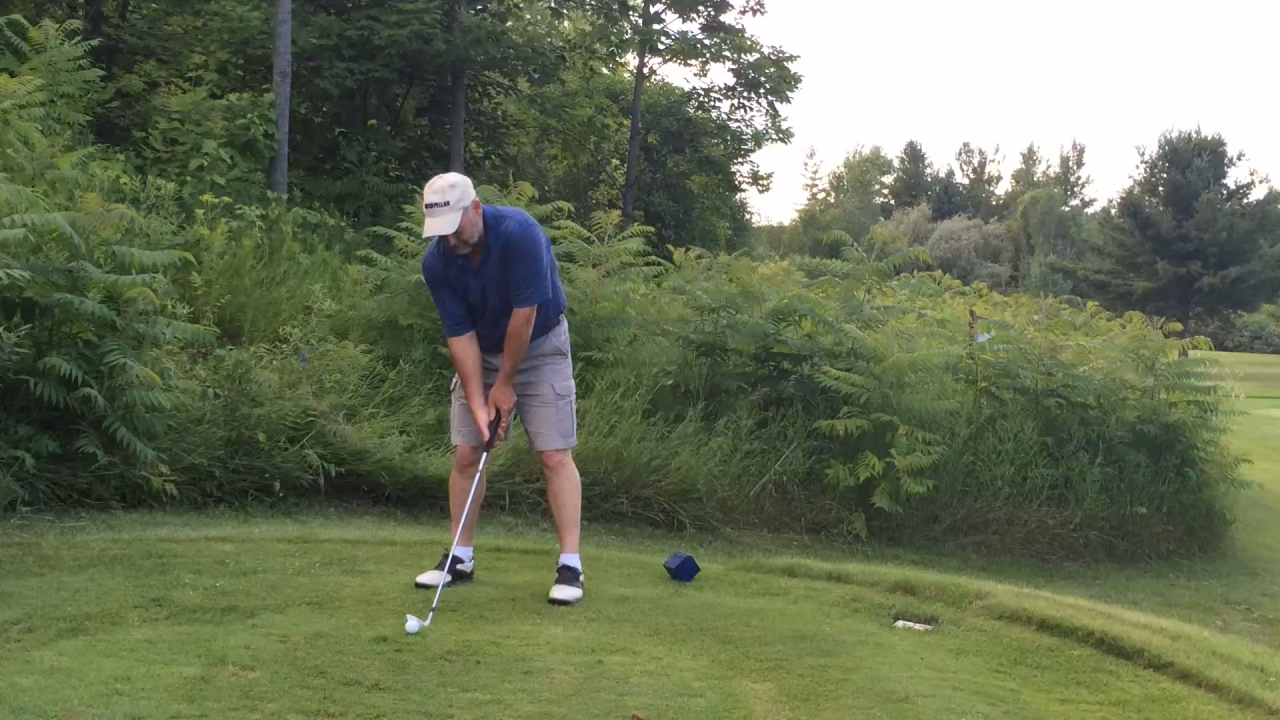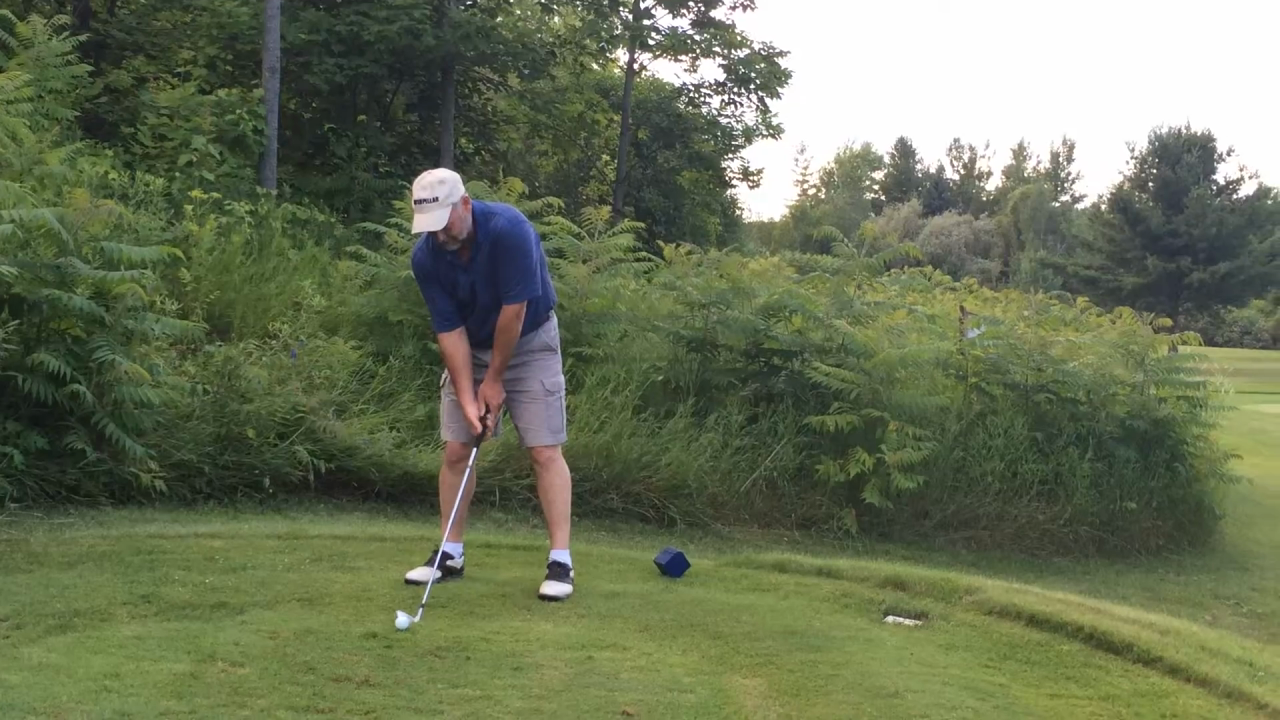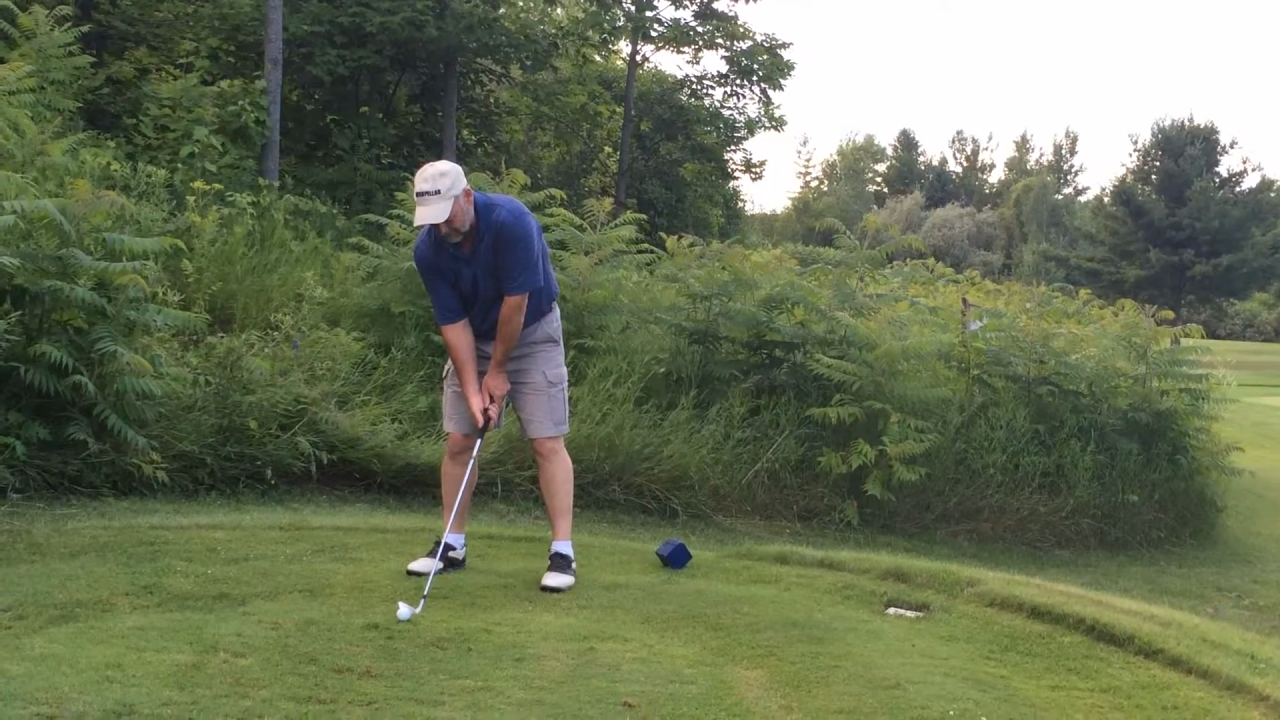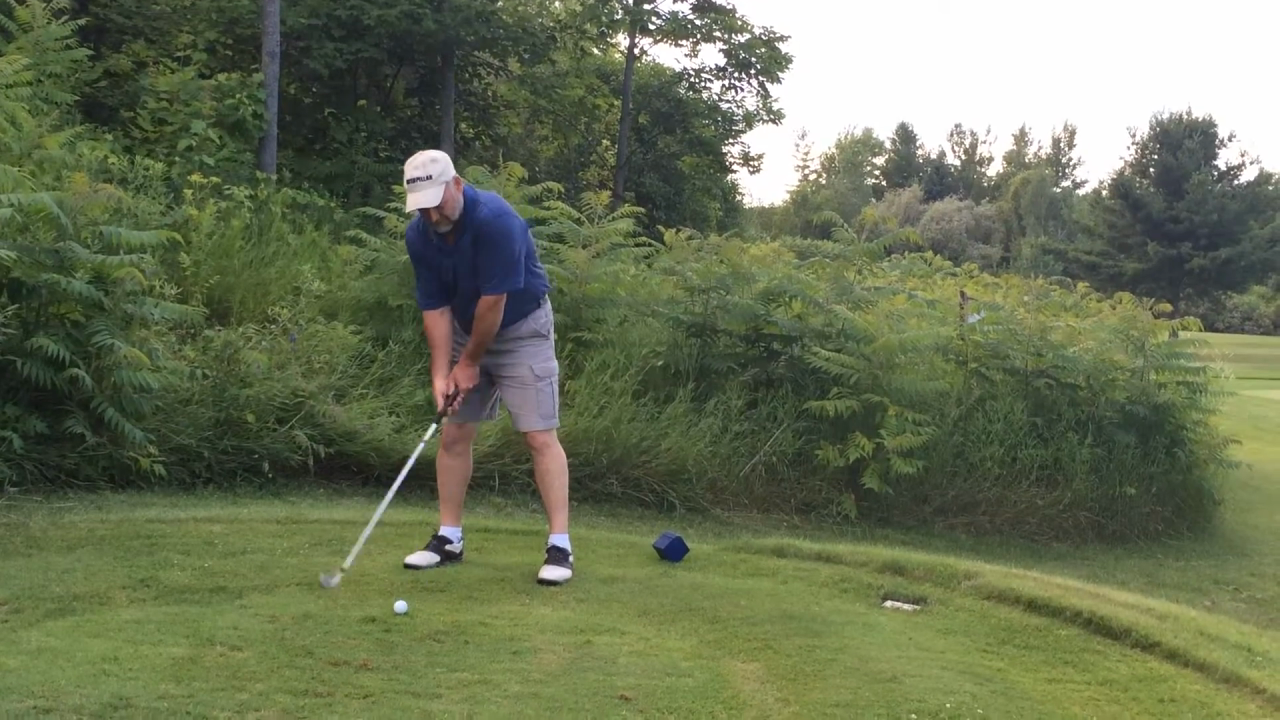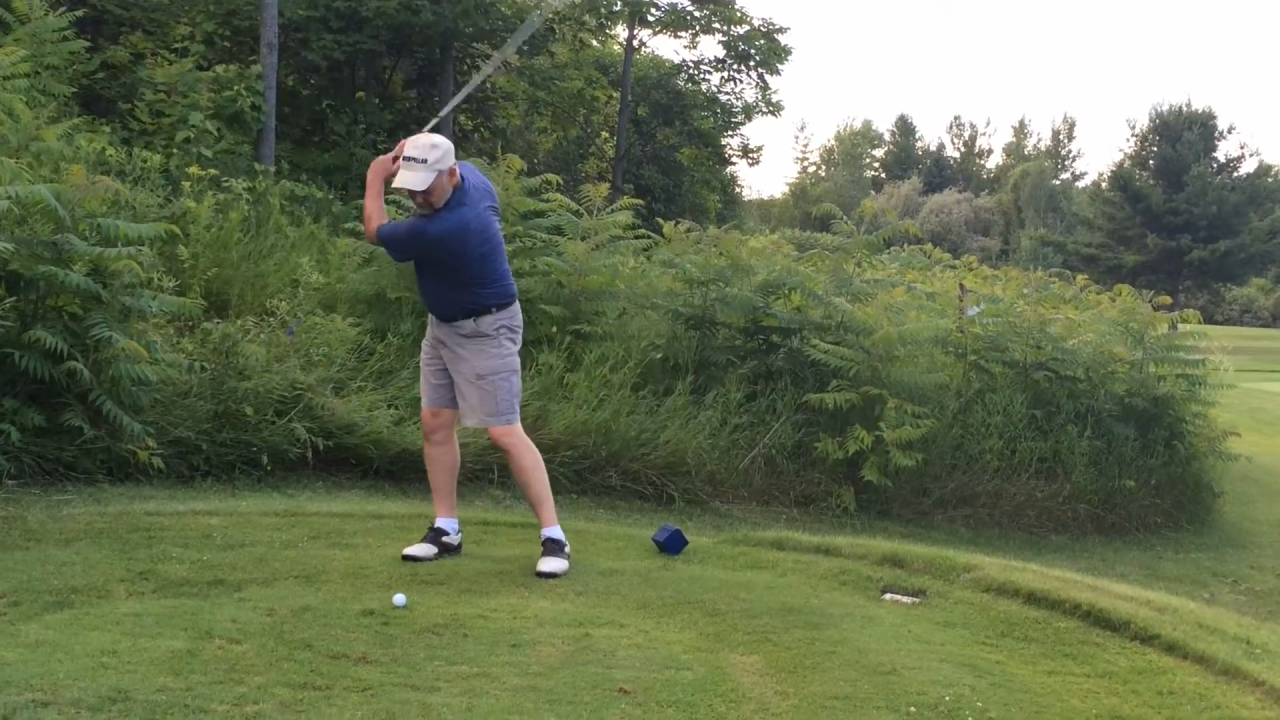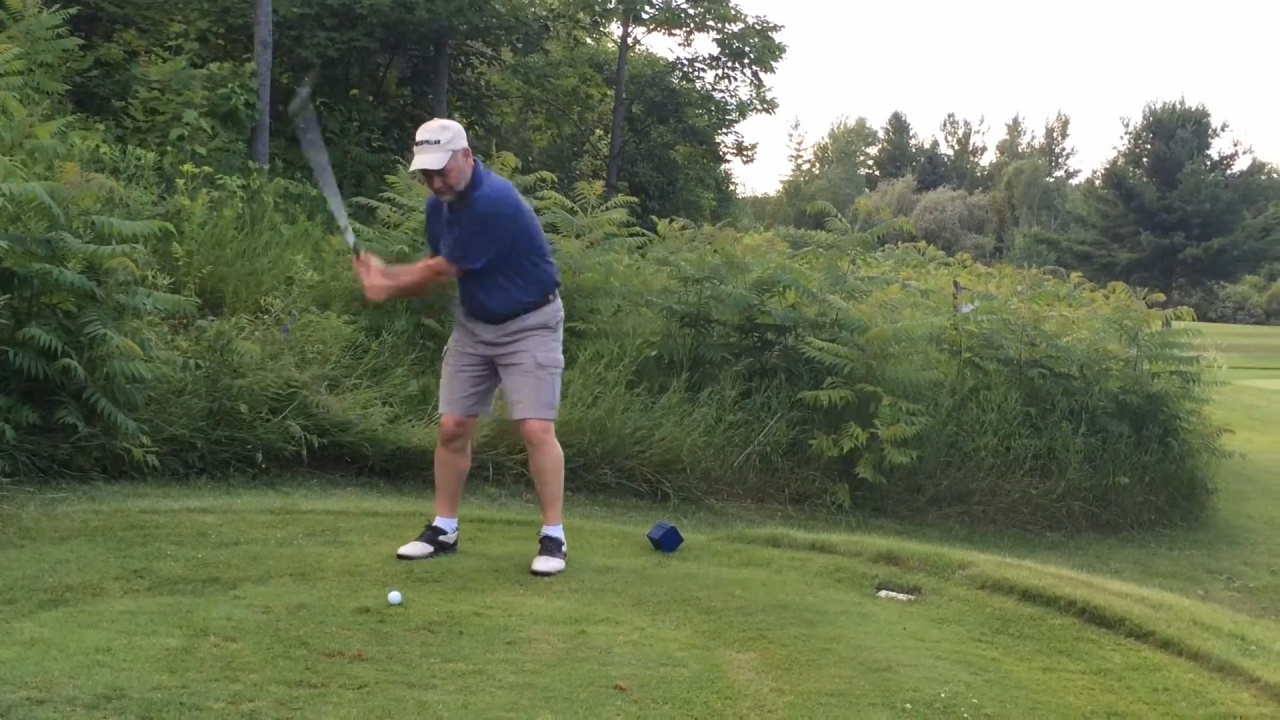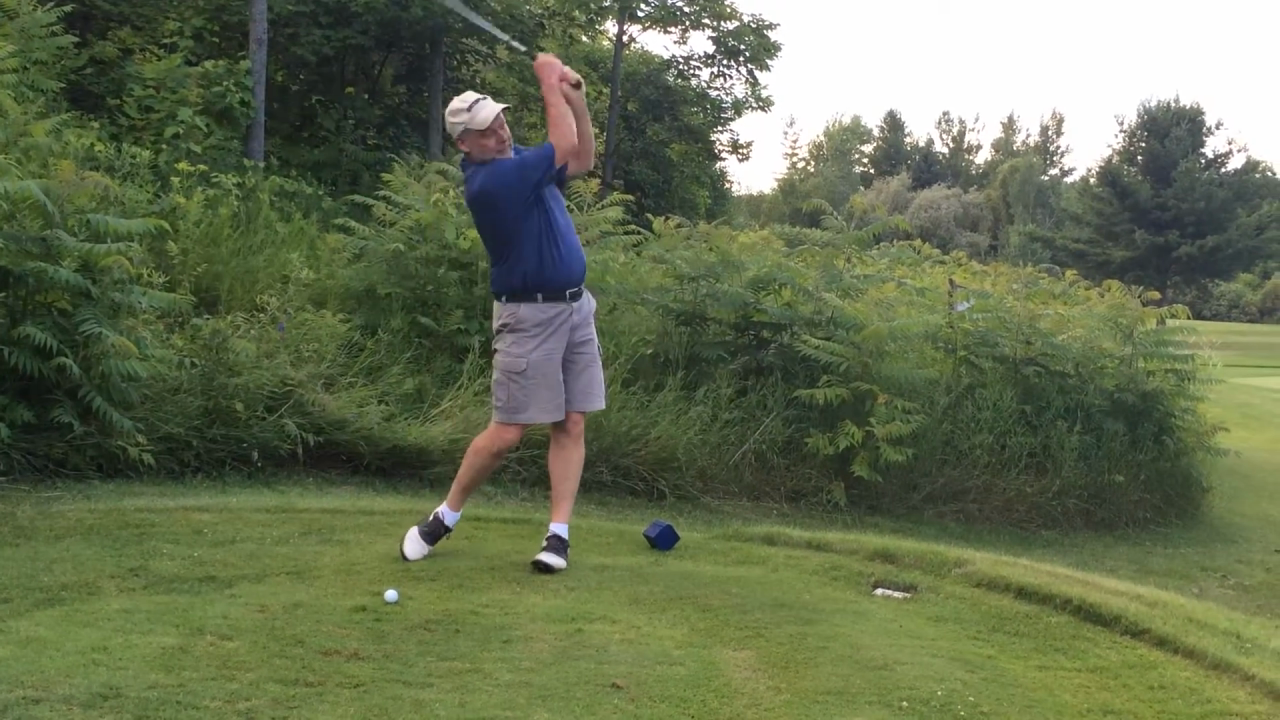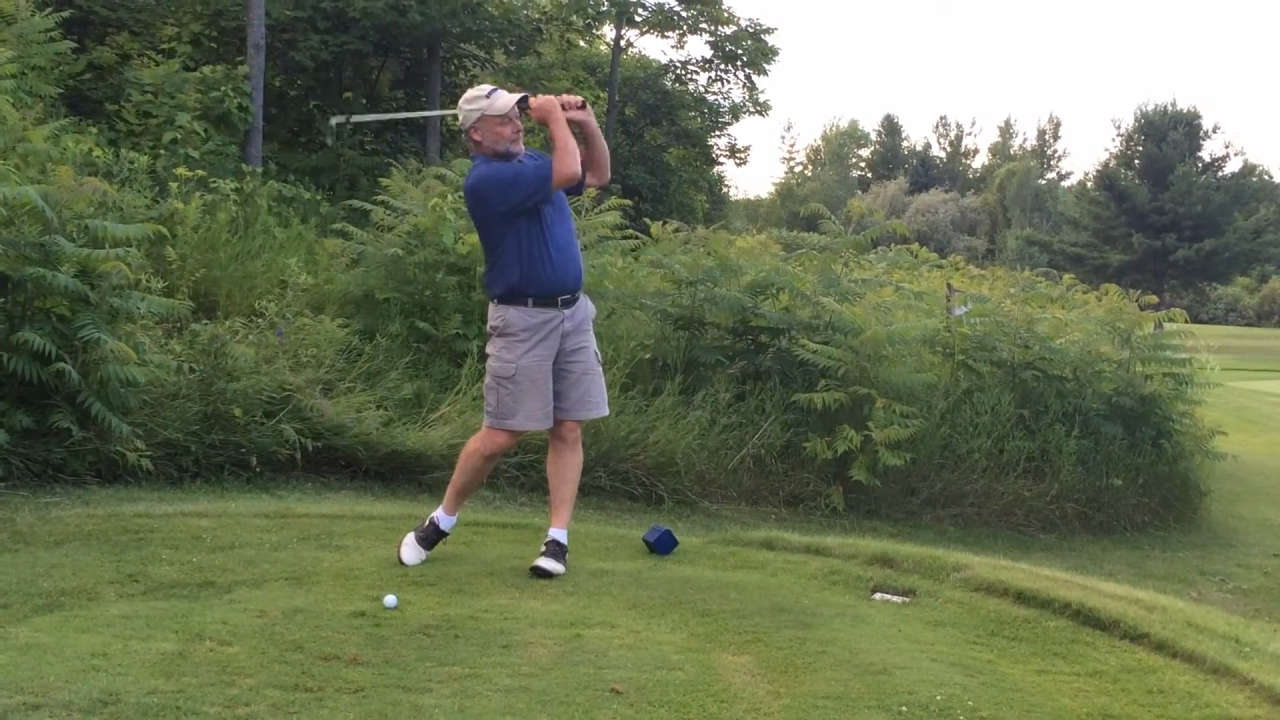
dt=0.5s
person 1, frame 1
left shoulder: (520, 232)
right shoulder: (436, 260)
left elbow: (524, 314)
right elbow: (460, 334)
left wrist: (505, 384)
right wrist: (477, 404)
left hip: (540, 348)
right hip: (480, 353)
left knee: (555, 455)
right knee: (466, 454)
left ankle: (570, 565)
right ankle: (460, 558)
person 1, frame 2
left shoulder: (508, 228)
right shoulder: (425, 256)
left elbow: (514, 310)
right elbow: (449, 330)
left wrist: (495, 379)
right wrist: (467, 398)
left hip: (529, 343)
right hip: (469, 349)
left knee: (545, 451)
right knee: (456, 450)
left ankle: (560, 561)
right ankle: (450, 553)
person 1, frame 3
left shoulder: (510, 221)
right shoulder: (427, 249)
left elbow: (516, 301)
right elbow: (453, 322)
left wrist: (498, 370)
right wrist: (471, 390)
left hip: (532, 335)
right hip: (472, 341)
left knee: (547, 443)
right knee: (458, 442)
left ankle: (562, 552)
right ankle: (452, 544)
person 1, frame 4
left shoulder: (494, 219)
right shoulder: (418, 235)
left elbow: (493, 301)
right elbow: (434, 307)
left wrist: (470, 363)
right wrist: (440, 372)
left hip: (522, 329)
right hip: (465, 332)
left knee: (540, 437)
right knee: (452, 434)
left ankle: (559, 545)
right ankle: (449, 537)
person 1, frame 5
left shoulder: (437, 232)
right shoulder: (470, 175)
left elbow: (375, 231)
left wrist: (375, 177)
right wrist: (399, 165)
left hip: (485, 330)
right hip: (445, 324)
left knee: (505, 433)
right knee: (435, 423)
left ankle: (553, 536)
right ankle: (446, 529)
person 1, frame 6
left shoulder: (492, 201)
right shoulder: (439, 205)
left elbow: (442, 271)
right elbow: (438, 262)
left wrist: (389, 289)
right wrist: (389, 272)
left hip: (529, 324)
right hip: (475, 326)
left knee: (536, 430)
right knee: (452, 429)
left ankle: (553, 536)
right ankle: (444, 528)
person 1, frame 7
left shoulder: (512, 158)
right shoulder: (491, 182)
left elbow: (582, 161)
right elbow: (564, 146)
left wrist: (572, 93)
right wrist: (550, 85)
left hip: (575, 305)
right hip: (529, 316)
left knee: (572, 424)
right knee: (507, 432)
left ankle: (558, 532)
right ankle: (445, 516)
person 1, frame 8
left shoulder: (527, 161)
right shoulder: (487, 180)
left elbow: (598, 172)
right elbow: (569, 170)
left wrist: (582, 117)
right wrist: (554, 117)
left hip: (573, 312)
right hip: (522, 319)
left knee: (568, 431)
right knee: (499, 436)
left ankle: (557, 539)
right ankle: (440, 521)
